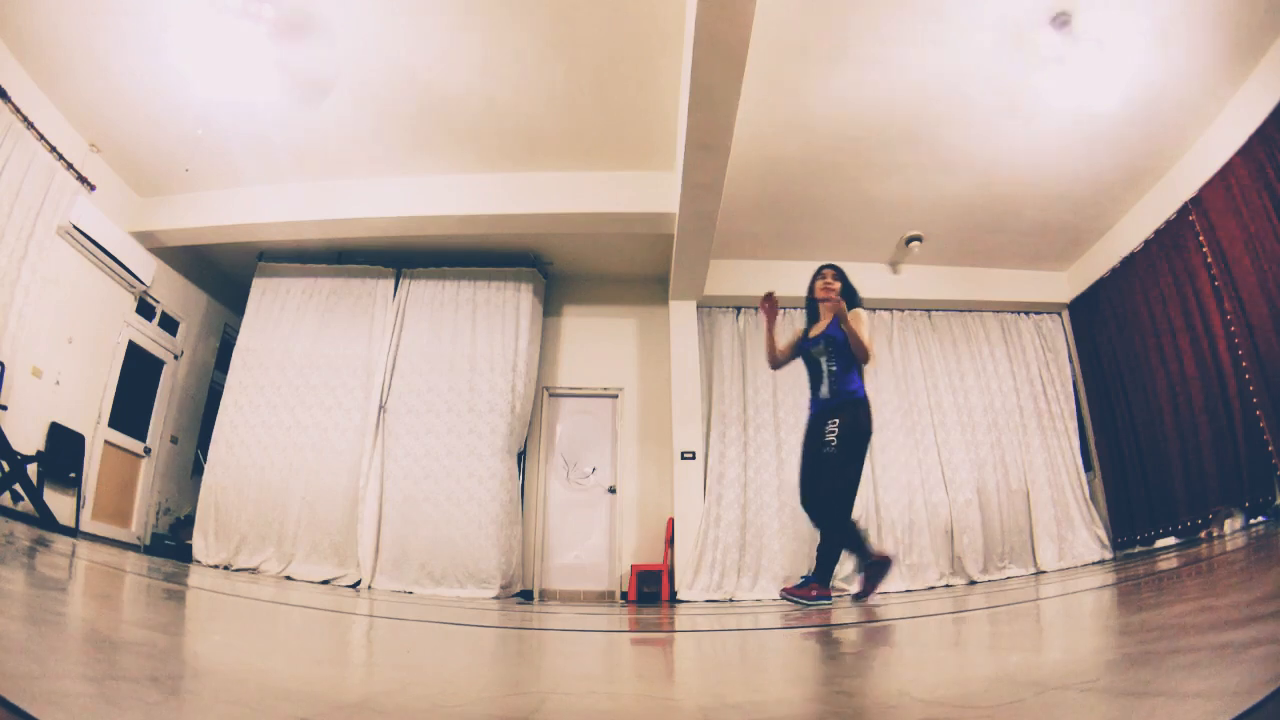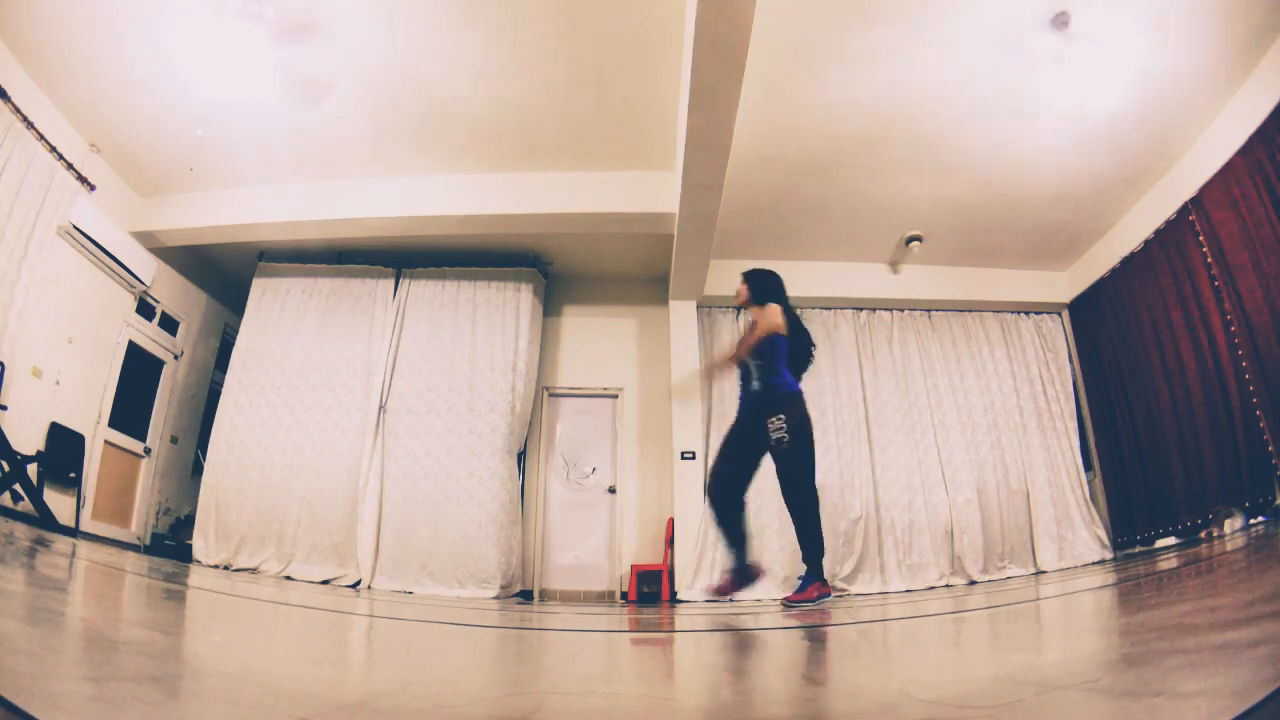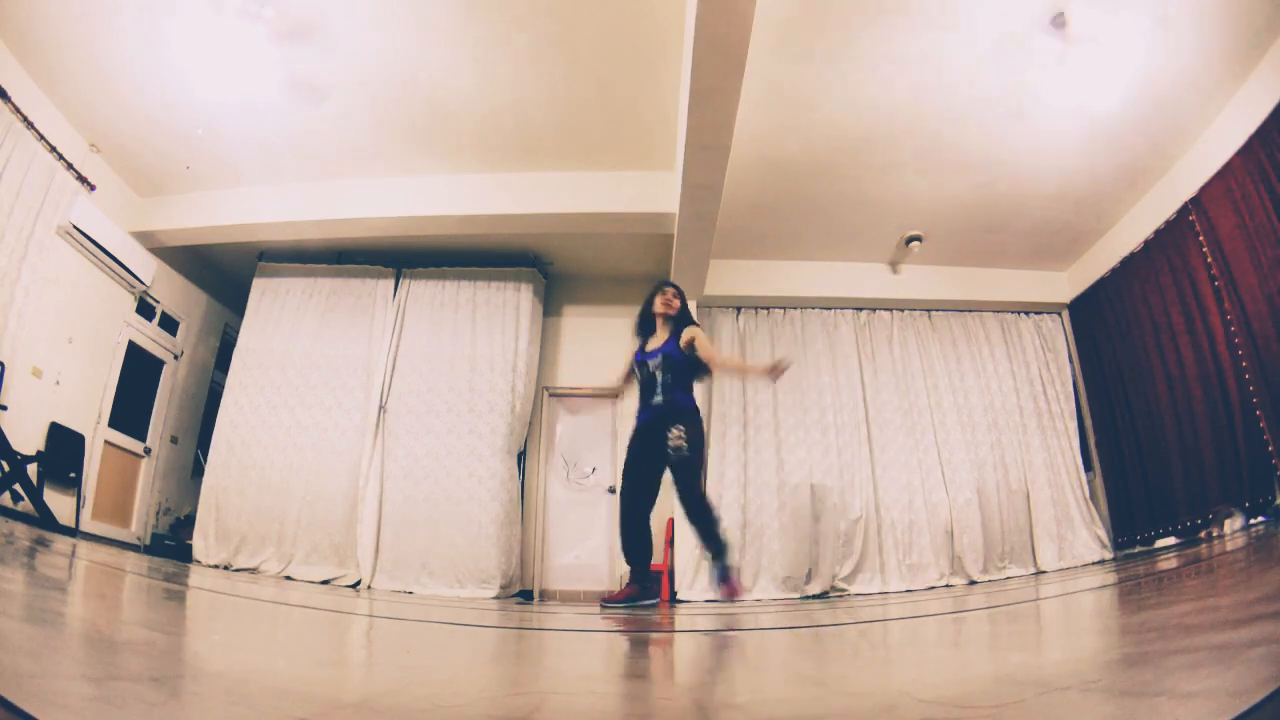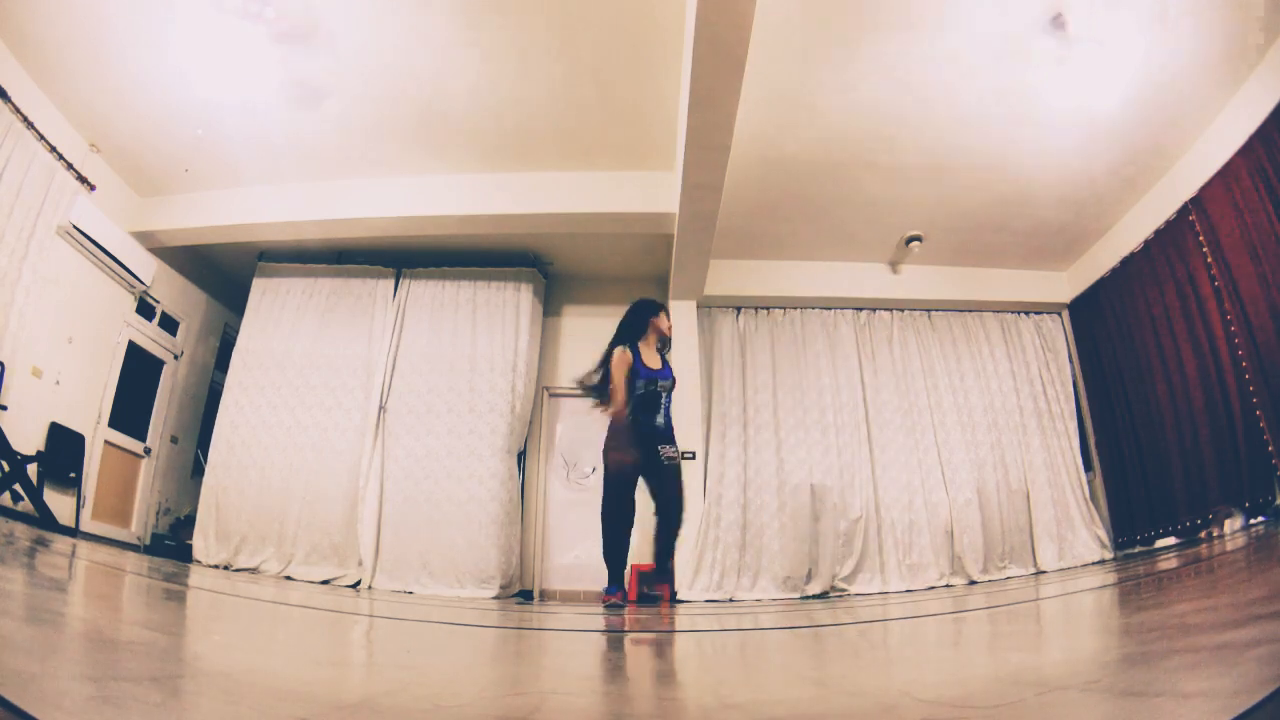
dt=0.5s
person 1, frame 1
left shoulder: (851, 317)
right shoulder: (806, 332)
left elbow: (865, 355)
right elbow: (775, 362)
left wrist: (844, 318)
right wrist: (770, 320)
left hip: (849, 413)
right hip: (818, 418)
left knee: (834, 497)
right knee: (813, 499)
left ankle: (820, 580)
right ankle: (870, 560)
person 1, frame 2
left shoulder: (772, 311)
right shoulder: (754, 325)
left elbow: (739, 352)
left wrist: (705, 374)
left hip: (783, 408)
right hip: (750, 415)
left knee: (798, 493)
right knee: (721, 488)
left ankle: (816, 580)
right ankle: (741, 565)
person 1, frame 3
left shoulder: (688, 334)
right shoulder: (642, 346)
left elbow: (715, 360)
right elbow: (622, 385)
left wrist: (760, 371)
left hip: (681, 422)
right hip: (648, 426)
left knee: (691, 495)
right knee: (633, 503)
left ankle: (722, 568)
right ankle: (639, 582)
person 1, frame 4
left shoulder: (664, 360)
right shoulder: (624, 354)
right elbow: (618, 401)
right wrist: (620, 444)
left hip: (661, 441)
right hip: (624, 442)
left knee: (671, 506)
right knee: (617, 513)
left ankle: (663, 574)
right ankle: (615, 584)
